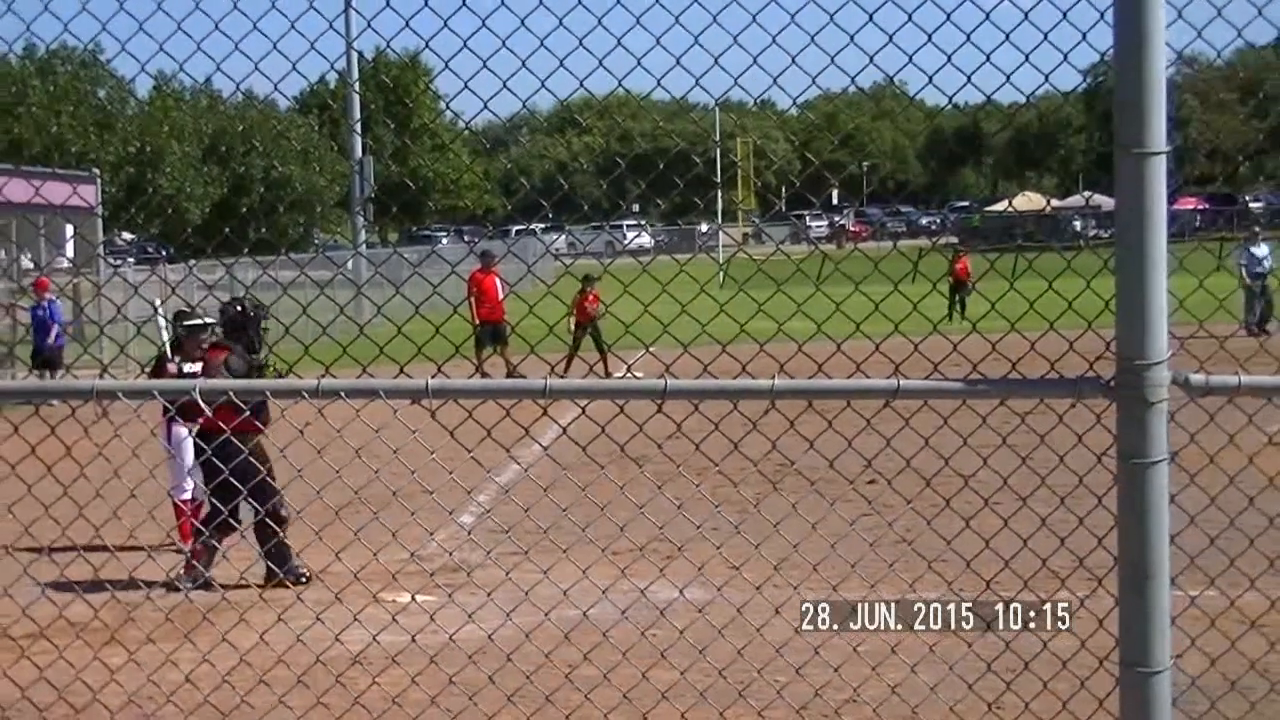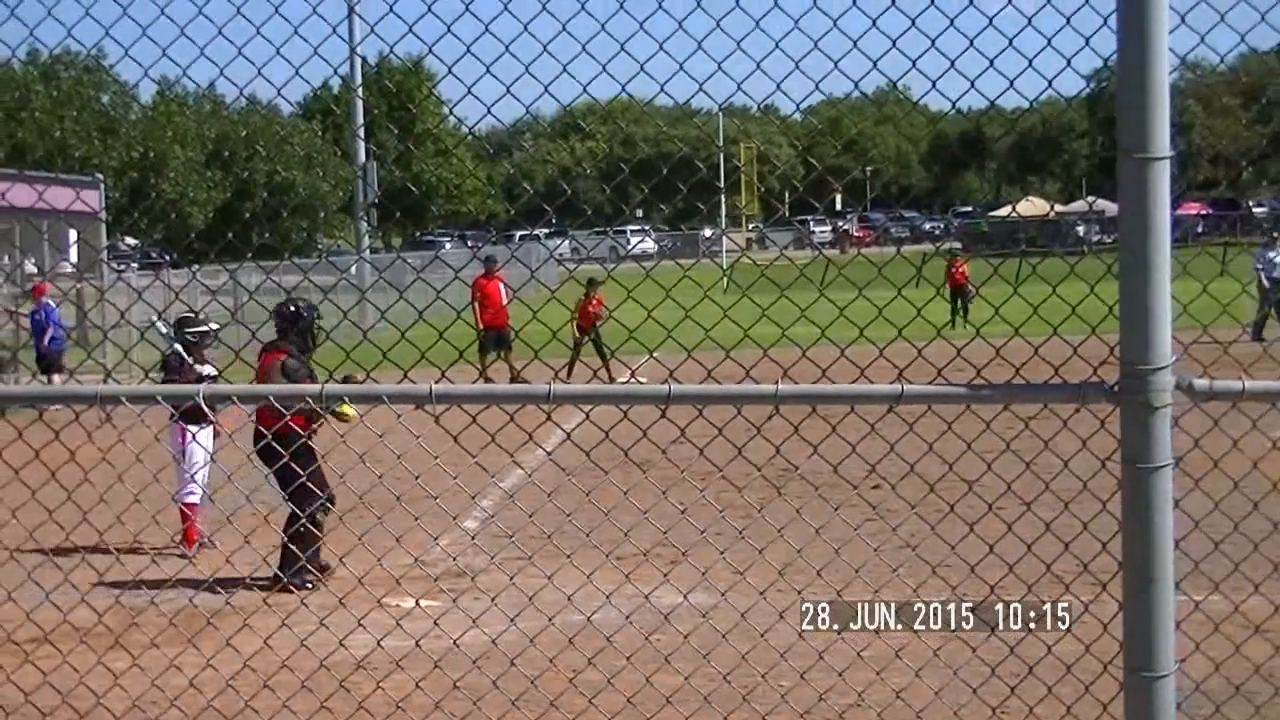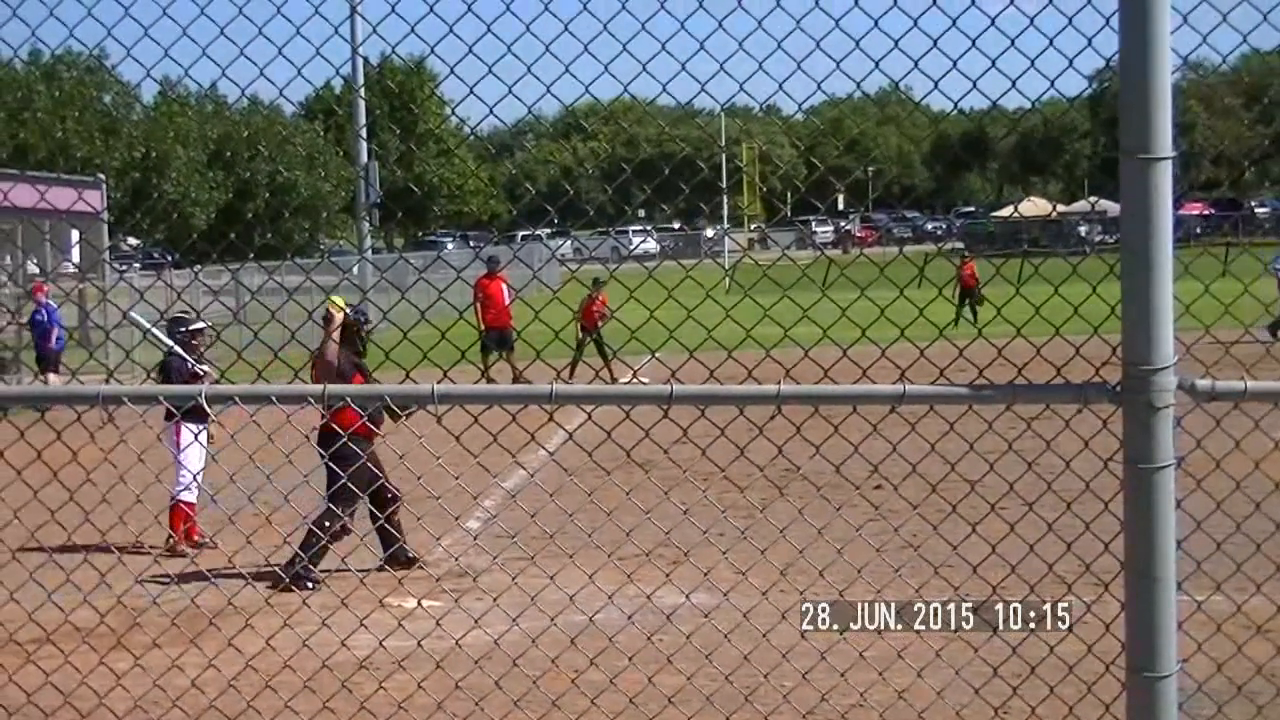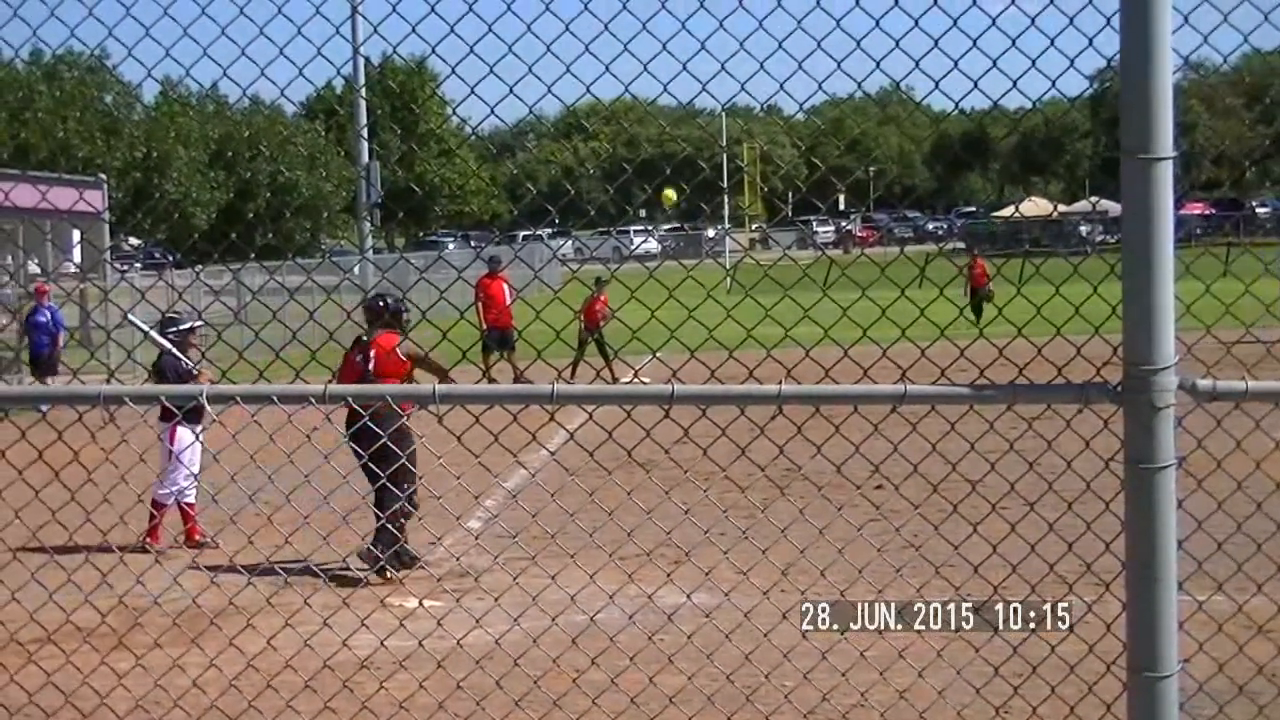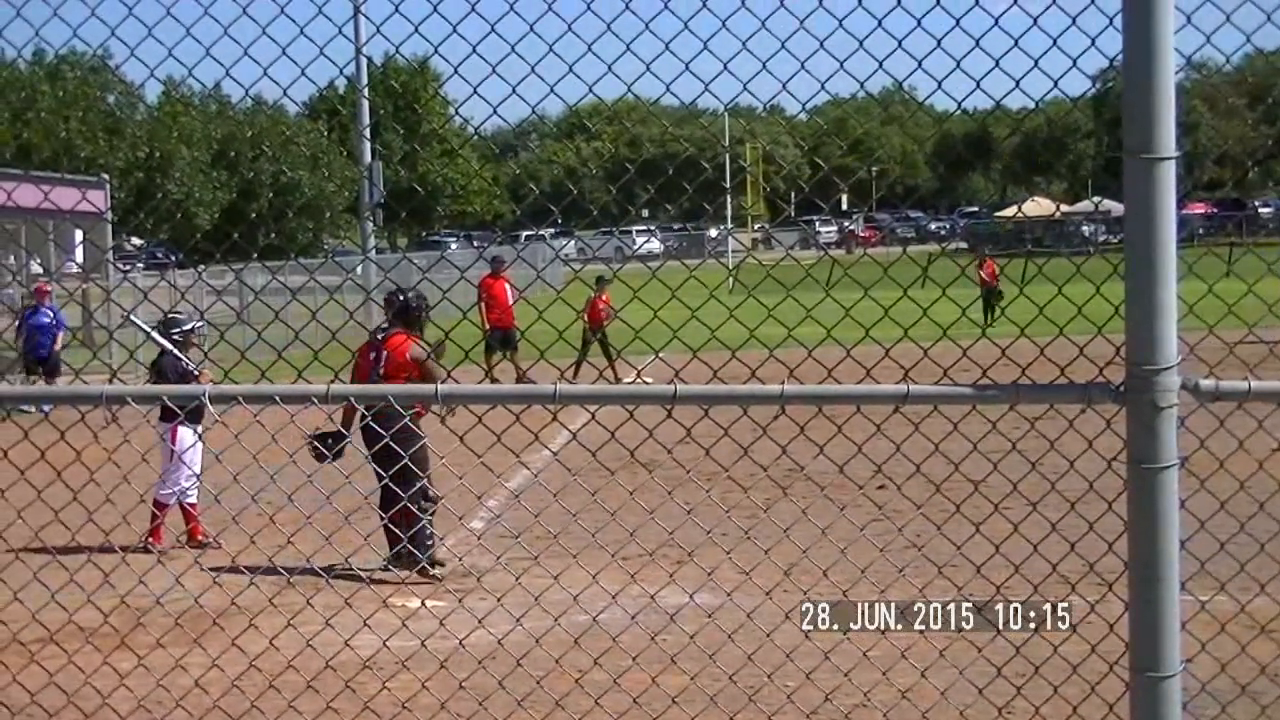
dt=0.4s
person 1, frame 1
left shoulder: (235, 356)
right shoulder: (225, 358)
left wrist: (262, 380)
right wrist: (256, 383)
left hip: (221, 443)
right hip: (233, 443)
left knee: (222, 511)
right knee: (272, 505)
left ankle: (195, 573)
right ankle: (282, 568)
person 1, frame 2
left shoulder: (292, 358)
right shoulder: (279, 361)
right elbow: (276, 407)
right wrist: (317, 406)
left hip: (289, 442)
right hip: (283, 443)
left knee: (318, 500)
right knee: (309, 506)
left ankle: (309, 562)
right ankle: (292, 573)
person 1, frame 3
left shoulder: (350, 360)
right shoulder: (337, 361)
right elbow: (328, 364)
left wrist: (392, 410)
right wrist: (334, 327)
left hip: (356, 443)
right hip: (342, 444)
left knee: (385, 497)
right knee: (337, 510)
left ankle: (396, 554)
right ankle: (297, 571)
person 1, frame 4
left shoulder: (355, 350)
right shoulder: (398, 345)
left elbow: (341, 387)
right elbow: (431, 365)
right wrist: (447, 378)
left hip: (358, 427)
right hip: (388, 425)
left knee: (387, 491)
right knee: (403, 492)
left ankle: (394, 551)
right ankle: (380, 552)
person 1, frame 5
left shoulder: (369, 347)
right shoulder: (414, 348)
right elbow: (440, 382)
left wrist: (343, 431)
left hip: (371, 424)
right hip: (401, 424)
left knee: (391, 492)
right knee: (419, 492)
left ankle: (400, 554)
right ankle: (422, 556)
person 2, frame 1
left shoulder: (209, 356)
right shoulder: (169, 357)
right wrist: (166, 377)
right hip: (179, 425)
left knee: (204, 479)
right knee: (182, 481)
left ankle: (197, 527)
right ankle: (186, 536)
person 2, frame 2
left shoulder: (204, 359)
right shoulder: (175, 360)
left wrist: (214, 422)
right wrist: (187, 378)
left hip: (205, 426)
right hip: (187, 427)
left knee: (200, 482)
right knee: (190, 482)
left ankle: (194, 532)
right ankle: (189, 539)
person 2, frame 3
left shoulder: (196, 359)
right shoulder: (173, 362)
left wrist: (208, 426)
right wrist: (201, 383)
left hip: (199, 426)
right hip: (182, 426)
left knee: (194, 481)
right knee: (185, 480)
left ankle: (192, 534)
right ankle: (175, 539)
person 2, frame 4
left shoulder: (186, 359)
right shoulder: (167, 362)
left wrist: (198, 429)
right wrist: (197, 383)
left hip: (191, 427)
right hip: (176, 428)
left knee: (189, 482)
right knee: (170, 482)
left ankle: (193, 534)
right ankle: (151, 536)
person 2, frame 5
left shoulder: (184, 360)
right shoulder: (166, 362)
right wrist: (198, 383)
left hip: (192, 426)
right hip: (177, 427)
left knee: (190, 481)
right knee: (171, 482)
left ankle: (196, 534)
right ankle: (153, 536)
